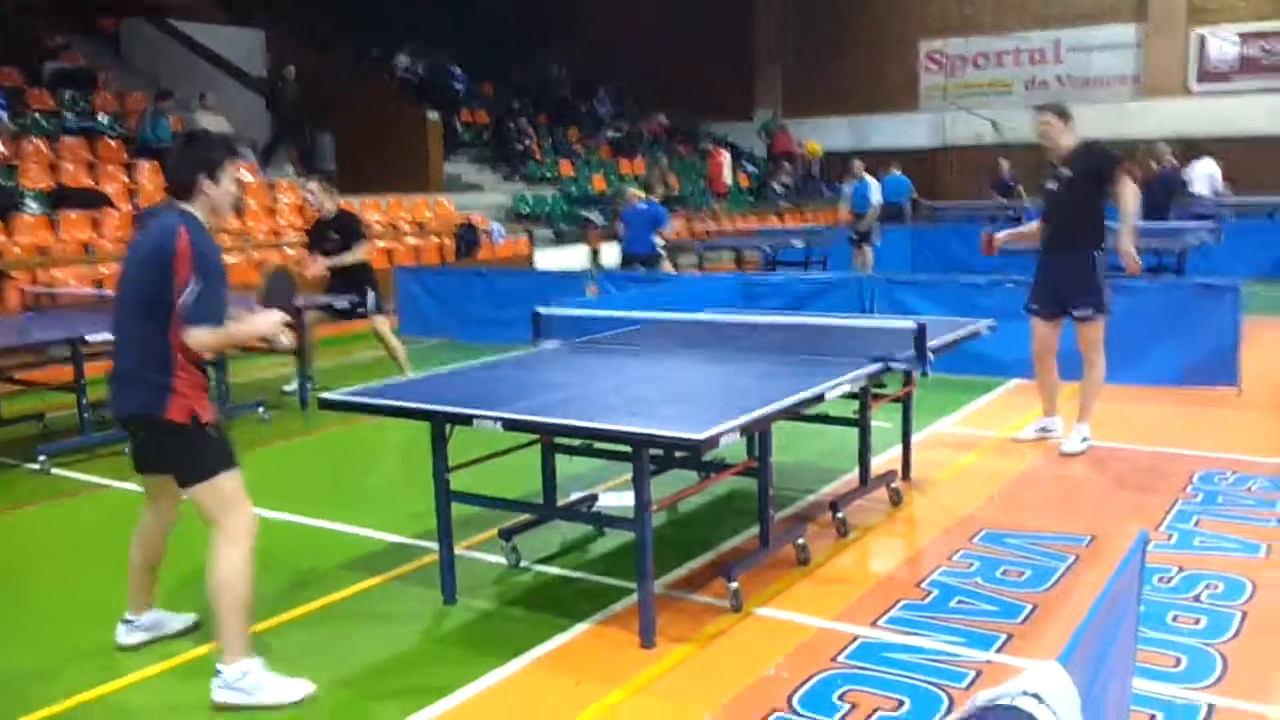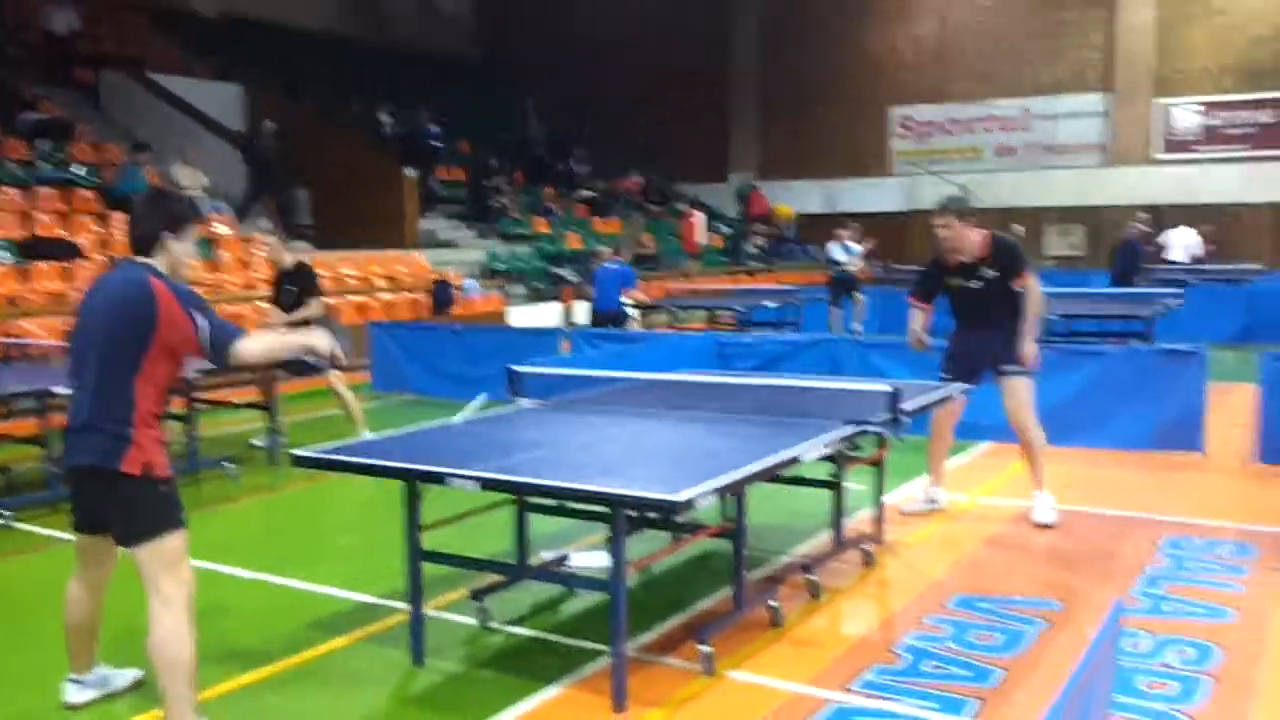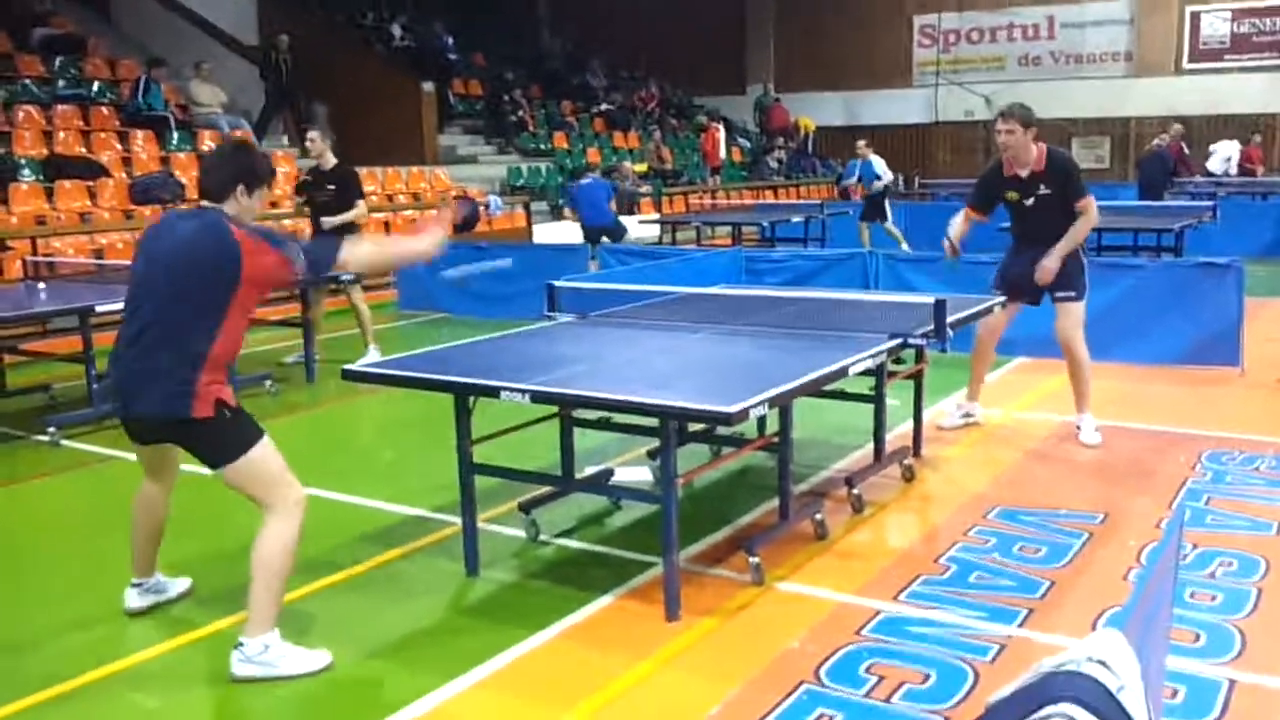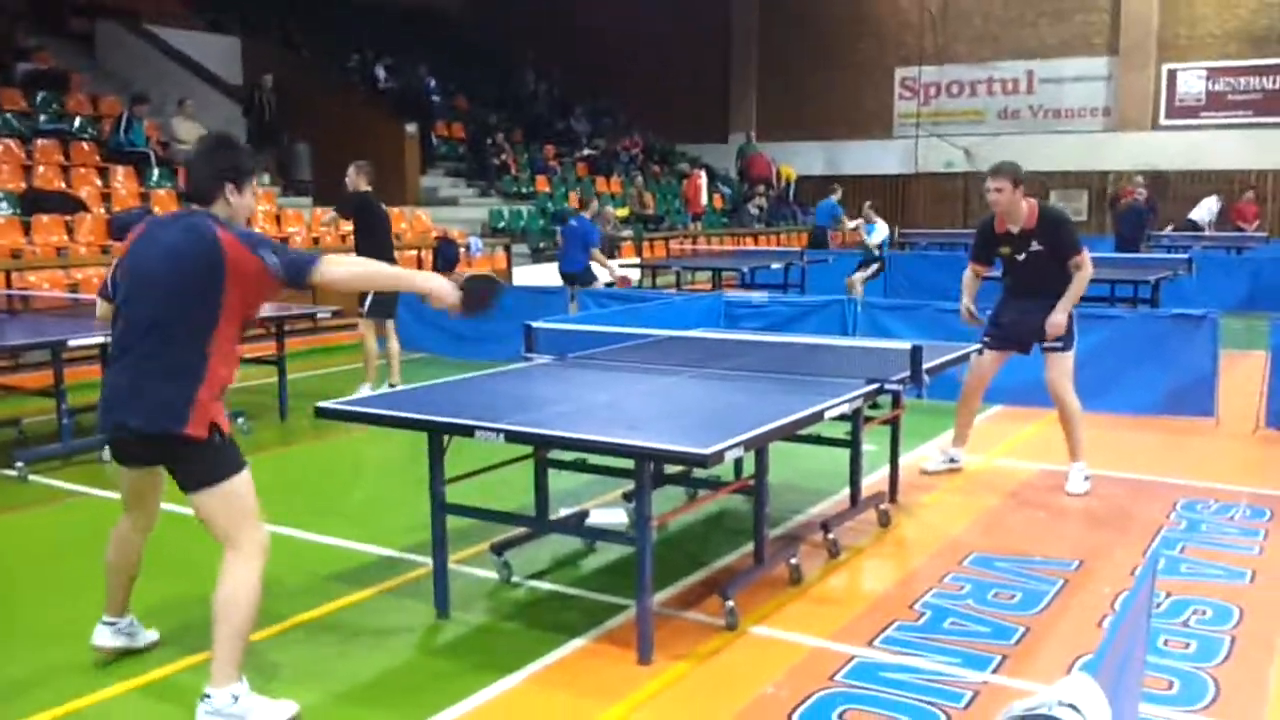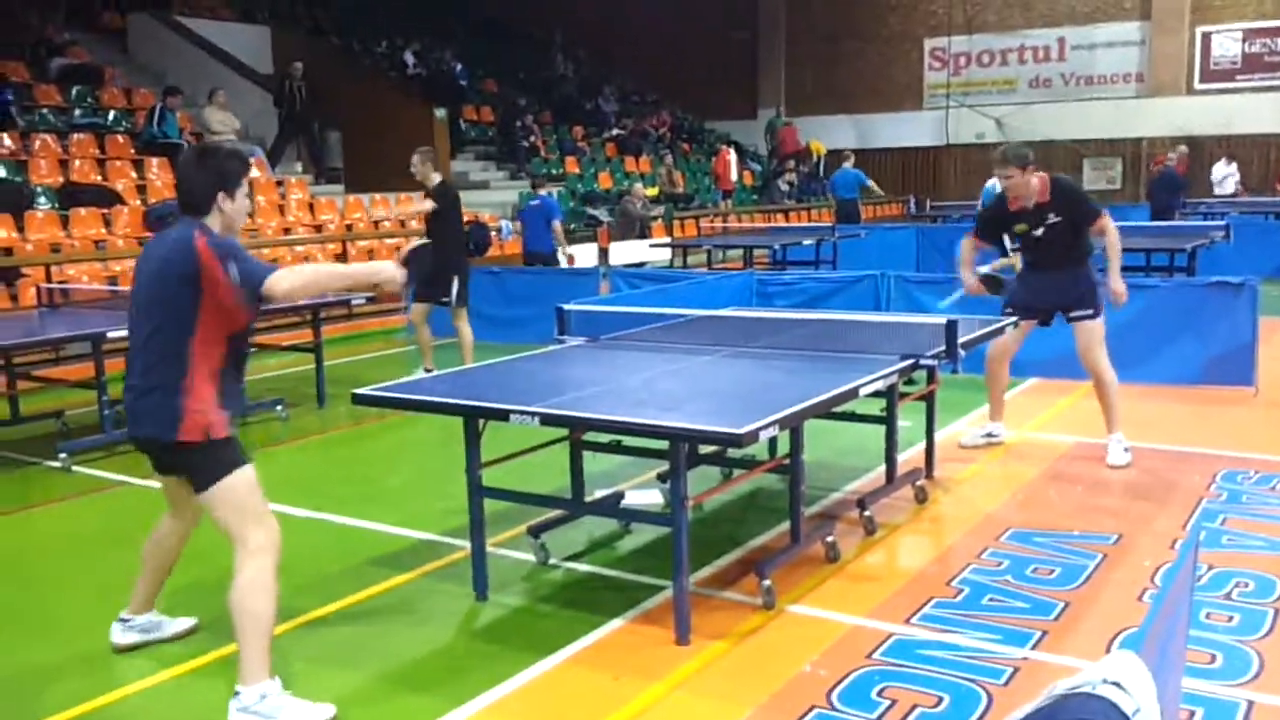
dt=1s
person 1, frame 1
left shoulder: (152, 230)
right shoulder: (193, 241)
right elbow: (200, 337)
left wrist: (239, 324)
right wrist: (256, 328)
left hip: (139, 395)
right hip: (174, 400)
left knee: (161, 505)
right knee: (235, 523)
left ankle: (139, 617)
right ankle: (236, 672)
person 1, frame 2
left shoulder: (102, 288)
right shoulder: (163, 293)
left elbow: (94, 367)
right elbow: (242, 350)
right wrist: (306, 339)
left hip: (84, 448)
right hip: (130, 456)
left knee: (90, 568)
right knee: (171, 591)
left ankle: (83, 676)
person 1, frame 3
left shoulder: (162, 230)
right shoulder: (242, 241)
right elbow: (343, 256)
right wrist: (419, 244)
left hip: (130, 389)
right hip: (190, 397)
left knee: (157, 476)
right knee: (285, 503)
left ankle: (143, 584)
right ankle: (258, 646)
person 1, frame 4
left shoulder: (145, 233)
right shoulder: (228, 243)
left elbow: (105, 310)
right elbow: (324, 271)
right wrist: (423, 281)
left hip: (123, 406)
right hip: (185, 415)
left knee: (137, 515)
right knee: (247, 545)
left ankle: (115, 624)
person 1, frame 5
left shoulder: (165, 246)
right shoulder: (205, 247)
right elbow: (280, 284)
left wrist: (225, 312)
right wrist: (375, 272)
left hip: (149, 411)
right hip: (189, 418)
left knee: (182, 513)
right knee: (259, 540)
left ankle: (135, 619)
person 2, frame 1
left shoulder: (1092, 154)
right shoulder: (1053, 172)
left elbow: (1128, 189)
left wrist: (1125, 238)
right wrist: (1007, 235)
left hip: (1084, 262)
right hip: (1050, 264)
left knee: (1091, 351)
right knee: (1041, 350)
left ankle: (1082, 427)
right ankle: (1050, 420)
person 2, frame 2
left shoulder: (1002, 248)
right shoulder: (938, 265)
left elbow: (1032, 288)
right elbow: (919, 308)
left wrist: (1027, 337)
right wrist: (917, 331)
left hip: (1006, 336)
right hip: (966, 339)
left knee: (1022, 416)
right knee: (942, 416)
left ankle: (1042, 494)
right ankle: (934, 491)
person 2, frame 3
left shoulder: (1061, 164)
right shoulder: (996, 175)
left elbow: (1089, 214)
right elbow: (969, 214)
left wrist: (1056, 255)
right wrist: (953, 236)
left hip: (1063, 256)
right hip: (1021, 255)
left knee: (1070, 338)
right knee: (985, 331)
left ankle: (1085, 418)
right ankle: (970, 406)
person 2, frame 4
left shoulder: (1053, 220)
right shoulder: (989, 229)
left elbow: (1084, 268)
right elbow: (974, 271)
left wrist: (1061, 311)
right wrist: (967, 300)
left hip: (1053, 309)
right hip: (1012, 306)
left knee: (1059, 386)
right knee: (974, 378)
left ankle: (1077, 466)
right ankle: (955, 452)
person 2, frame 5
left shoulder: (1066, 191)
right shoulder: (999, 207)
left elbow: (1107, 230)
right elbow: (970, 242)
left wrist: (1115, 277)
right wrist: (967, 273)
left hip: (1075, 276)
right hip: (1033, 278)
left knee: (1093, 357)
right knee: (997, 353)
left ankle: (1116, 439)
right ankle: (995, 426)
person 3, frame 1
left shoulder: (348, 220)
right shoulder: (317, 227)
left elbow: (362, 254)
right elbow: (313, 257)
left wrist: (328, 262)
left hip: (362, 284)
right hip: (336, 285)
left knee: (381, 330)
right knee: (305, 321)
left ankle: (408, 375)
person 3, frame 2
left shoulder: (304, 272)
right shoulder: (280, 278)
left elbow: (317, 309)
left wrist: (285, 319)
right wrist: (274, 320)
left knee: (334, 382)
right knee: (265, 378)
left ankle: (364, 433)
person 3, frame 3
left shoulder: (346, 174)
right shoulder: (310, 176)
left elbow: (362, 210)
left wrist: (336, 220)
right wrist: (300, 194)
left knee: (354, 296)
right knee: (314, 296)
left ankle: (372, 348)
person 3, frame 4
left shoulder: (358, 198)
right shoulder: (376, 204)
left elbow: (329, 220)
left wrist: (328, 219)
left knee: (366, 329)
right knee: (387, 331)
left ankle: (369, 385)
right ankle: (394, 384)
person 3, frame 5
left shoulder: (446, 191)
right shoulder: (431, 192)
left elbow: (423, 207)
left wrist: (394, 213)
right wrist: (419, 242)
left hip: (452, 264)
right hip: (430, 264)
left knee: (459, 318)
right knee: (416, 317)
right ankle: (428, 369)
